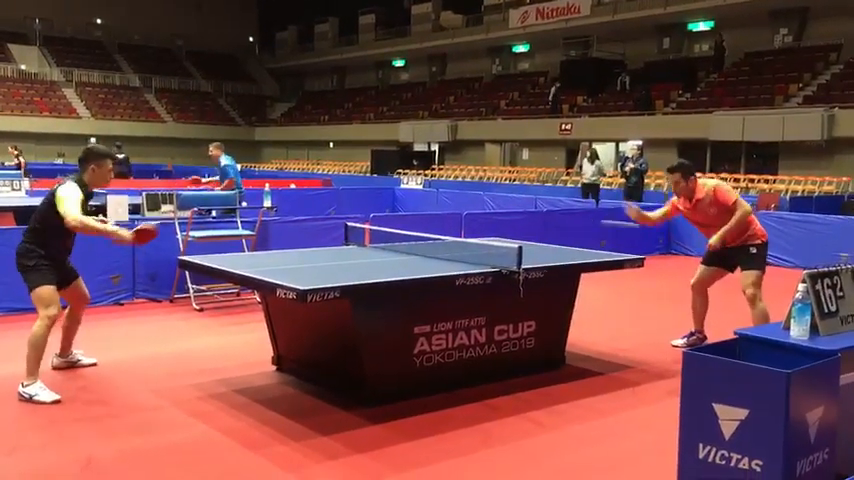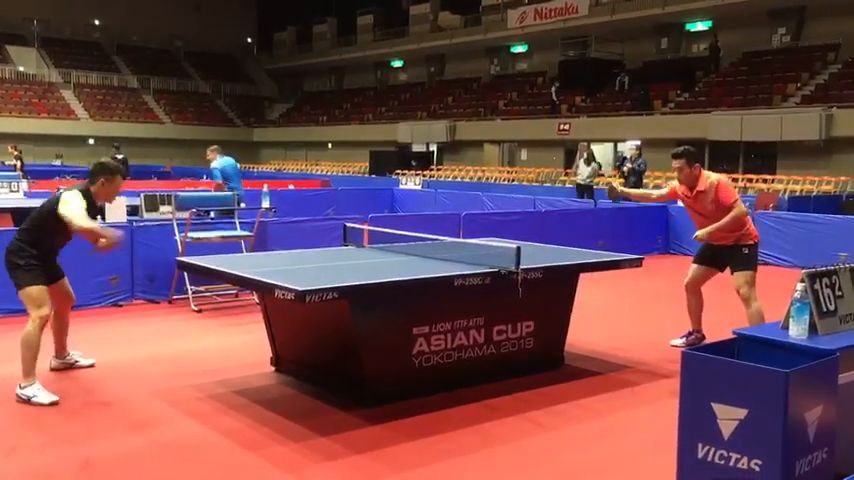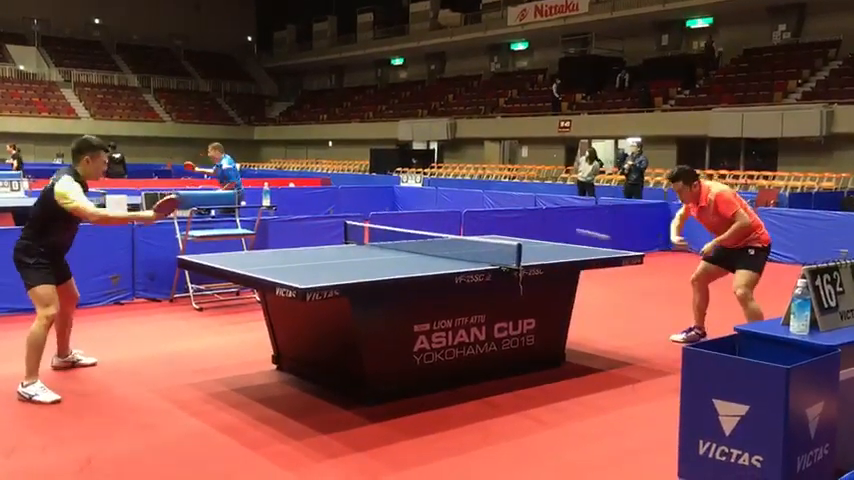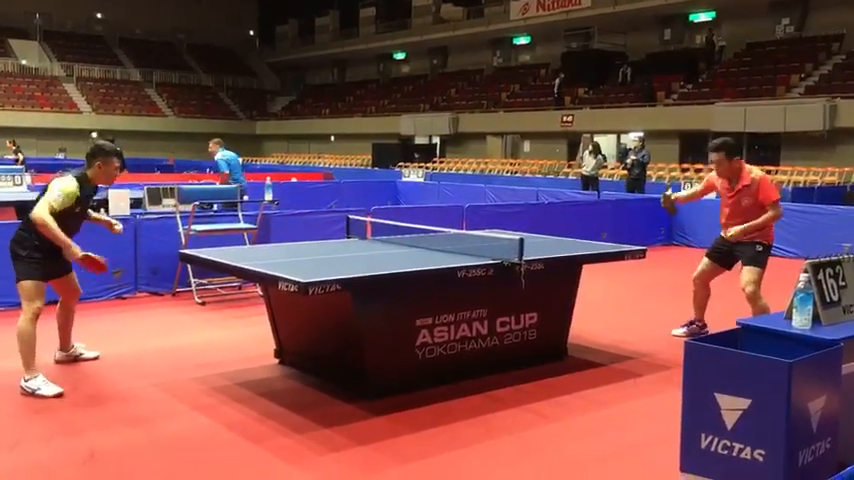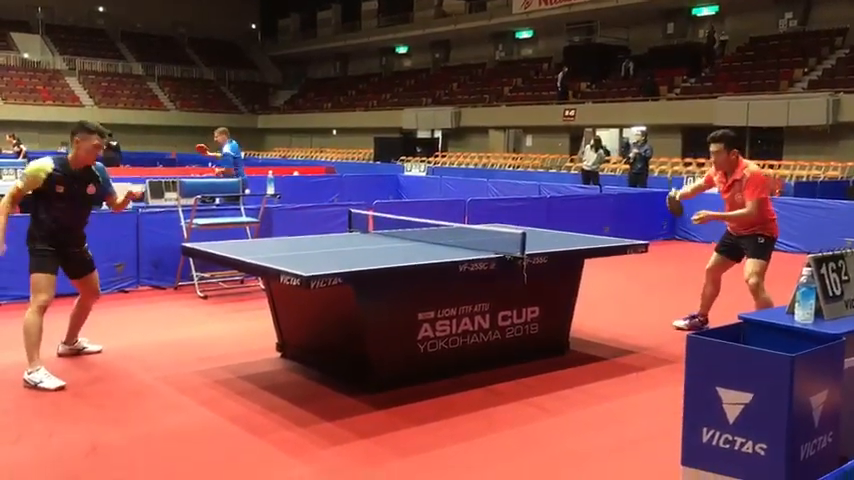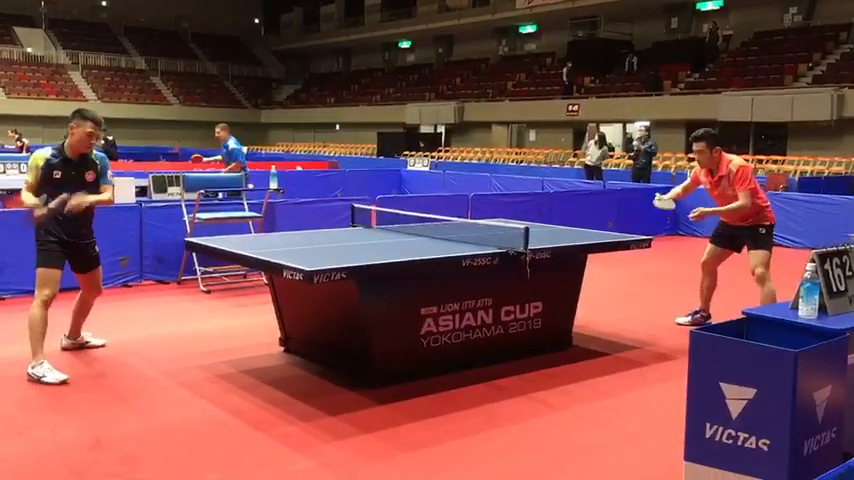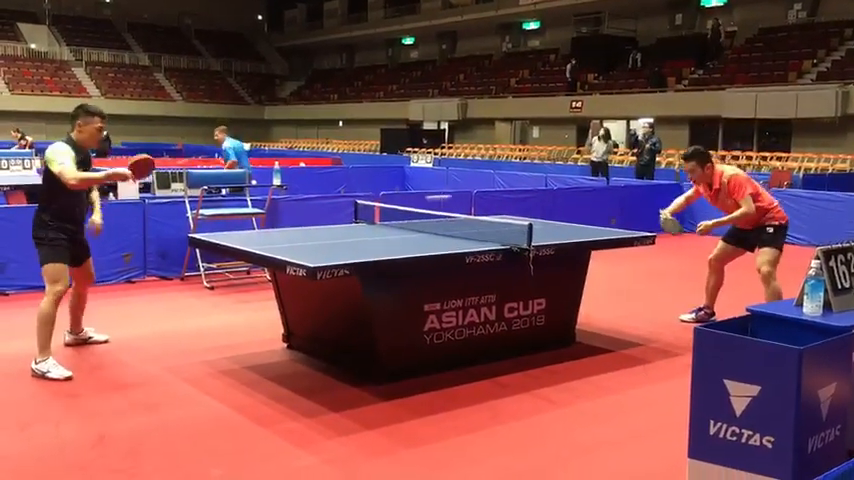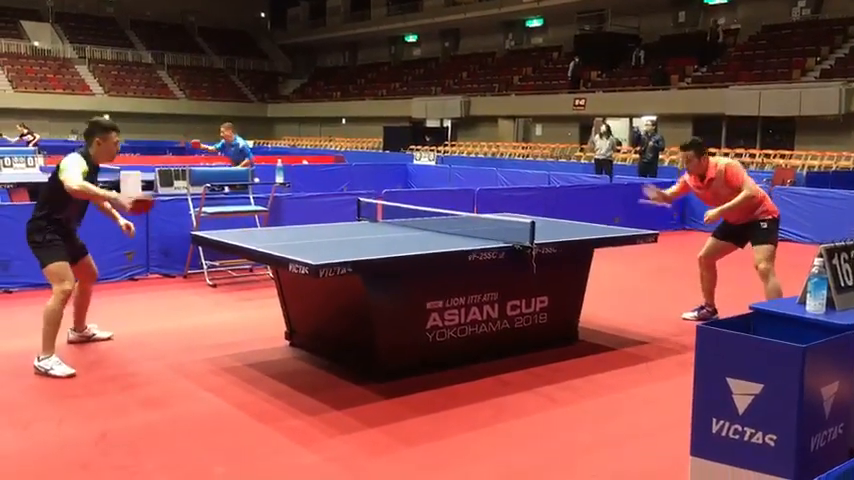
dt=0.3s
person 1, frame 1
left shoulder: (79, 188)
right shoulder: (69, 188)
right elbow: (75, 222)
left wrist: (102, 224)
right wrist: (116, 234)
left hip: (55, 256)
right hip: (35, 257)
left knee: (81, 301)
right knee: (49, 314)
left ankle: (64, 355)
right ankle: (29, 384)
person 1, frame 2
left shoulder: (89, 201)
right shoulder: (75, 198)
right elbow: (81, 225)
left wrist: (96, 237)
right wrist: (109, 236)
left hip: (42, 256)
right hip: (24, 257)
left knee: (66, 302)
right knee: (40, 314)
left ankle: (61, 356)
right ankle: (27, 385)
person 1, frame 3
left shoulder: (72, 180)
right shoulder: (67, 184)
right elbow: (92, 214)
left wrist: (96, 216)
right wrist: (139, 216)
left hip: (52, 254)
right hip: (34, 255)
left knee: (70, 302)
right knee: (48, 313)
left ankle: (63, 355)
right ankle: (29, 384)
person 1, frame 4
left shoulder: (89, 186)
right shoulder: (67, 184)
right elbow: (39, 216)
left wrist: (106, 220)
right wrist: (69, 246)
left hip: (52, 249)
right hip: (29, 249)
left knee: (72, 295)
right knee: (33, 309)
left ankle: (66, 349)
right ankle: (30, 378)
person 1, frame 5
left shoulder: (98, 173)
right shoulder: (43, 168)
left elbow: (115, 204)
left wrist: (129, 196)
left hip: (75, 243)
right hip: (44, 244)
left knee: (91, 294)
right knee: (41, 301)
left ankle: (70, 343)
right ankle: (34, 370)
person 1, frame 6
left shoulder: (99, 160)
right shoulder: (42, 157)
left elbow: (108, 197)
right elbow: (26, 193)
left wrist: (87, 200)
right wrist: (36, 205)
left hip: (83, 236)
right hip: (51, 237)
left knee: (93, 290)
right knee: (45, 296)
left ankle: (73, 337)
right ankle: (37, 364)
person 1, frame 7
left shoulder: (85, 155)
right shoulder: (59, 150)
left elbow: (89, 189)
right elbow: (73, 181)
left wrist: (96, 213)
right wrist: (113, 174)
left hip: (72, 230)
right hip: (51, 230)
left knee: (84, 282)
right knee: (57, 289)
left ankle: (76, 332)
right ankle: (42, 360)
person 1, frame 8
left shoulder: (90, 165)
right shoulder: (74, 161)
left elbow: (94, 196)
right elbow: (75, 188)
left wrist: (118, 218)
right wrist: (116, 198)
left hip: (64, 232)
right hip: (45, 233)
left knee: (89, 277)
right knee: (63, 288)
left ankle: (79, 330)
right ankle: (45, 358)
person 2, frame 1
left shoulder: (714, 189)
right shoulder: (680, 201)
left elbow: (745, 210)
right elbow: (654, 218)
left wrist: (721, 234)
right wrist: (637, 214)
left hip: (750, 241)
right hip: (724, 246)
left knee: (751, 292)
right knee: (697, 285)
right ankle: (698, 334)
person 2, frame 2
left shoulder: (716, 183)
right shoulder: (681, 188)
left elbow: (741, 212)
right elbow: (653, 195)
left wrist: (711, 230)
right wrist: (622, 191)
left hip: (741, 240)
right hip: (715, 243)
left knee: (745, 292)
right knee: (691, 284)
right ankle: (697, 333)
person 2, frame 3
left shoulder: (717, 195)
right shoulder: (692, 199)
left elbow: (744, 222)
right elbow: (679, 218)
left wrist: (715, 243)
right wrist: (675, 236)
left hip: (753, 243)
right hip: (728, 245)
left knee: (742, 293)
right knee: (698, 279)
right ankle: (698, 330)
person 2, frame 4
left shoulder: (758, 179)
right shoulder: (716, 178)
left elbow: (776, 212)
right elbow: (694, 193)
left wrist: (745, 228)
right wrist: (675, 197)
left hip: (756, 239)
right hip: (728, 238)
left knee: (750, 289)
right knee: (699, 278)
right ankle: (698, 324)
person 2, frame 5
left shoulder: (753, 174)
right shoulder: (716, 172)
left elbow: (751, 213)
right elbow: (697, 186)
left wrist: (713, 216)
right wrist: (679, 194)
left hip: (759, 232)
right hip: (735, 231)
left knee: (753, 281)
right knee: (712, 271)
right ankle: (701, 318)
person 2, frame 6
left shoulder: (738, 167)
right shoulder: (701, 170)
left elbow: (745, 204)
right elbow: (684, 188)
left wrist: (709, 212)
right wrist: (666, 197)
left hip: (757, 221)
right hip: (730, 223)
left knee: (760, 273)
right knee: (707, 263)
right ankle: (703, 313)
person 2, frame 7
left shoulder: (731, 177)
right shoulder: (702, 183)
left elbow: (748, 210)
right elbow: (686, 197)
left wrist: (714, 224)
right wrist: (669, 211)
left hip: (770, 221)
right hip: (744, 224)
left knee: (765, 271)
right knee: (714, 262)
right ankle: (706, 311)
person 2, frame 8
left shoulder: (726, 167)
right shoulder: (690, 179)
left elbow: (752, 192)
right elbow: (669, 195)
left wrist: (721, 210)
right wrist: (658, 195)
left hip: (762, 216)
right hip: (734, 221)
left knee: (764, 268)
right knee: (705, 259)
right ankle: (709, 308)
